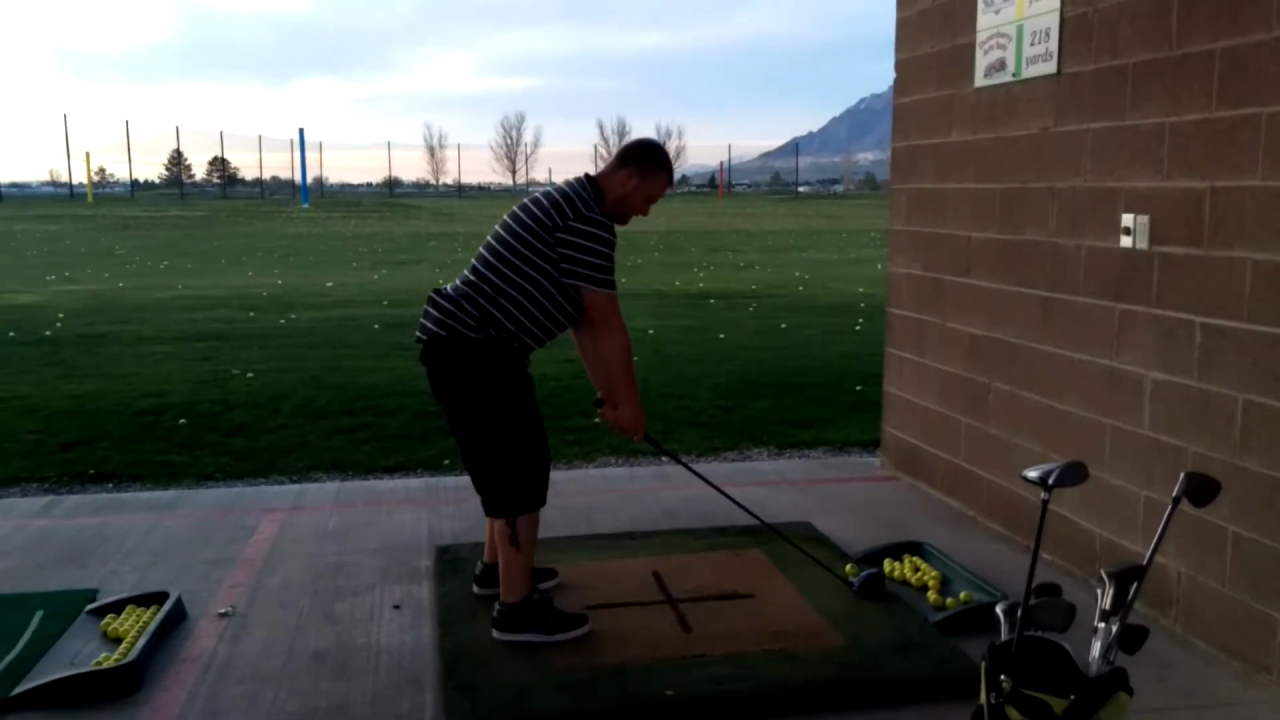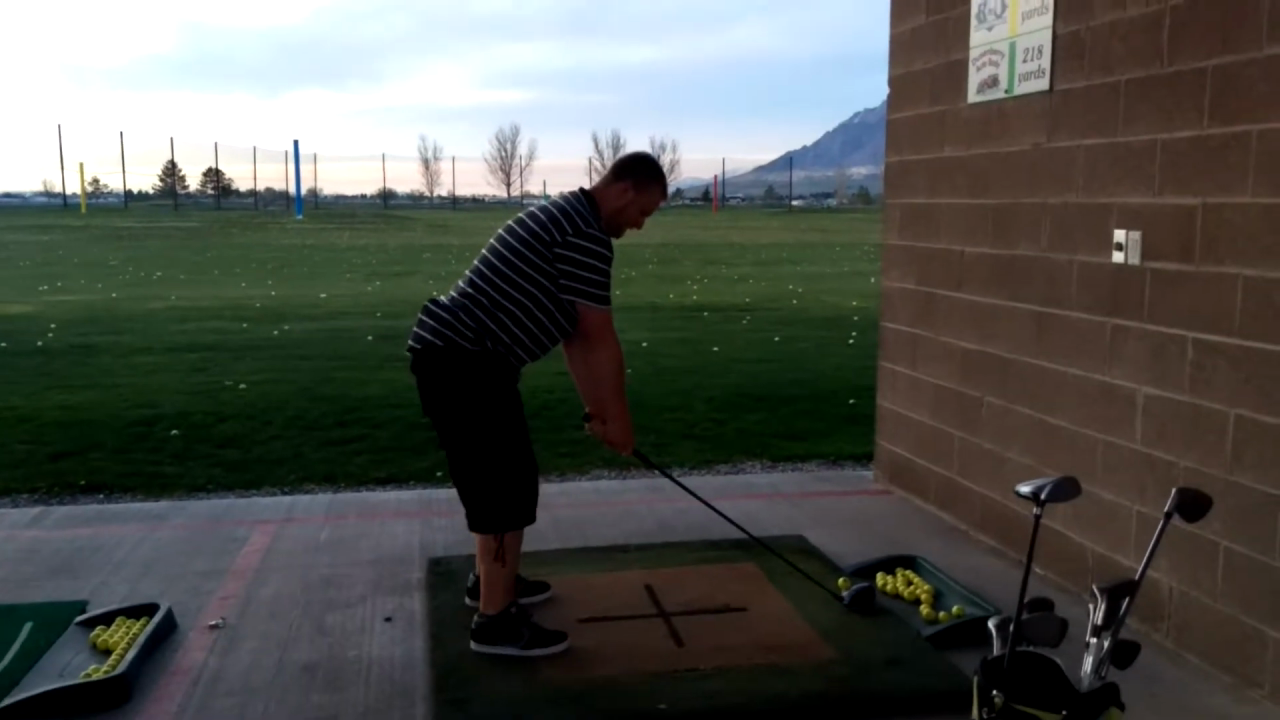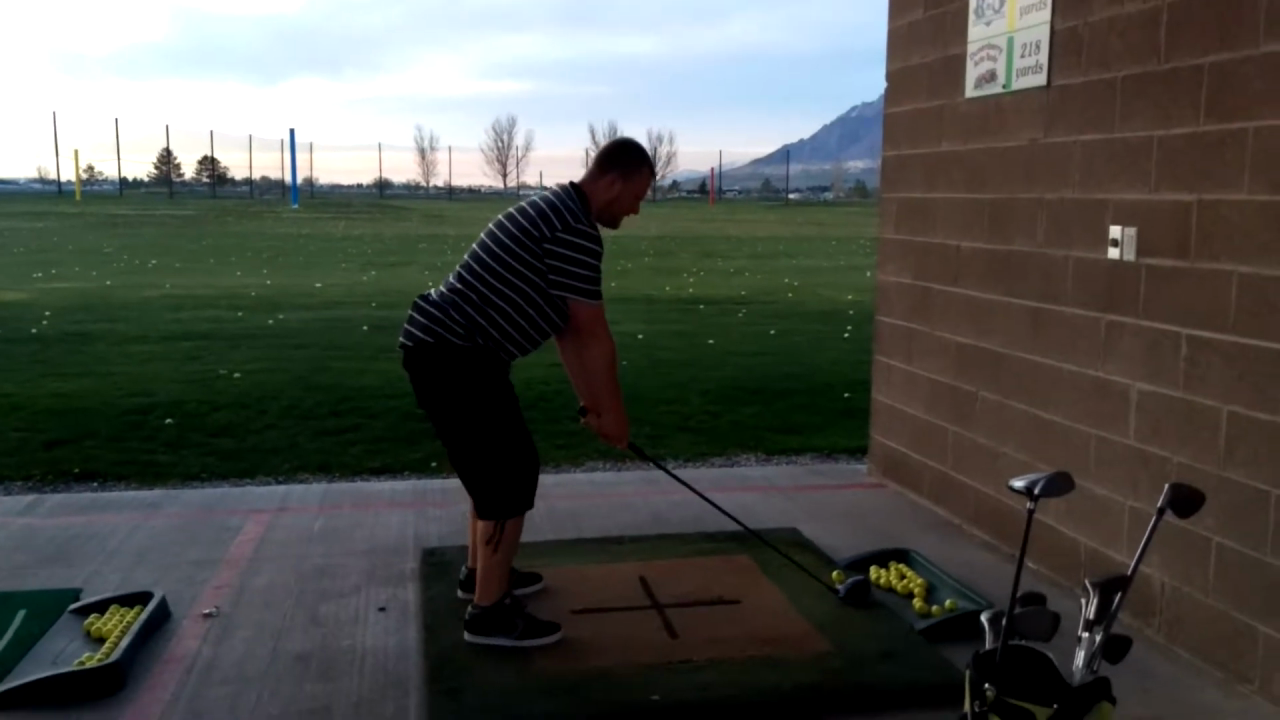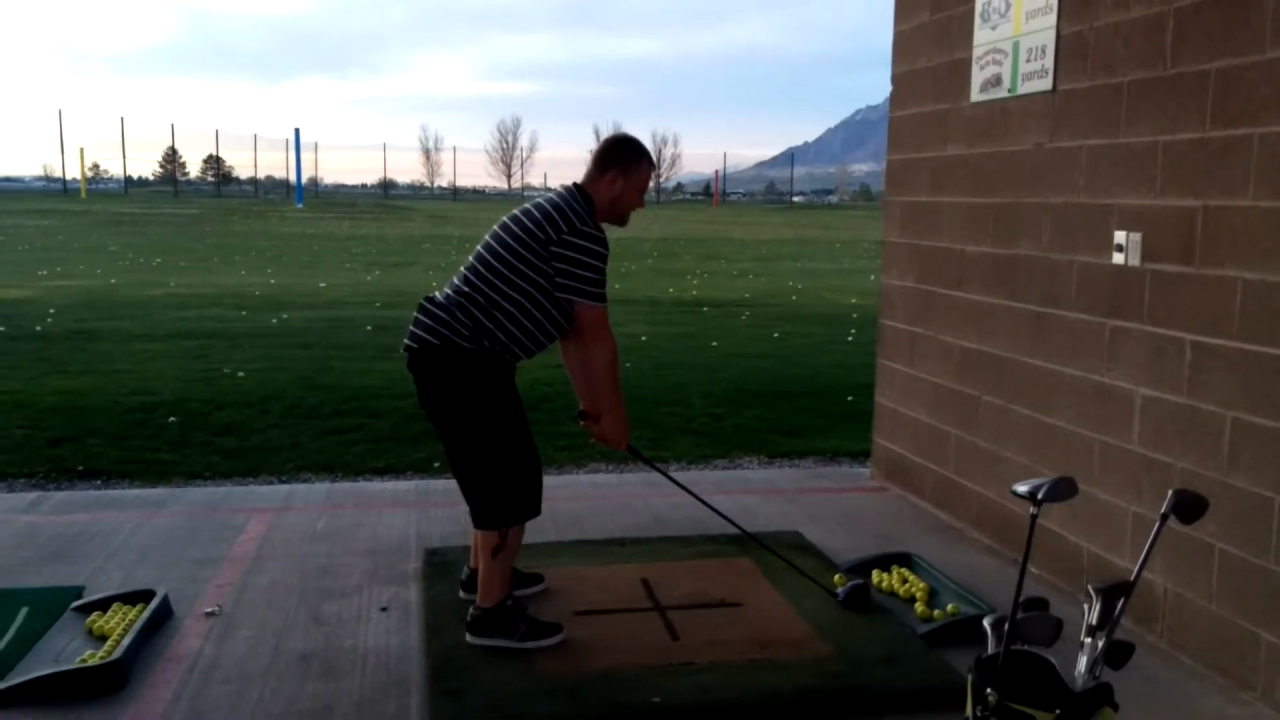
dt=0.3s
person 1, frame 1
left shoulder: (571, 205)
right shoulder: (587, 220)
left elbow: (583, 320)
right elbow: (606, 325)
left wrist: (607, 396)
right wrist: (628, 404)
left hip: (464, 341)
right hip: (472, 350)
left knee: (511, 461)
right knee: (520, 471)
left ankle: (498, 566)
right ankle: (516, 608)
person 1, frame 2
left shoulder: (565, 218)
right shoulder: (586, 234)
left elbow: (575, 334)
right elbow: (600, 340)
left wrist: (596, 410)
right wrist: (617, 419)
left hip: (451, 351)
right hip: (464, 360)
left knee: (503, 474)
right knee: (508, 483)
left ankle: (489, 579)
right ankle: (495, 620)
person 1, frame 3
left shoulder: (556, 212)
right shoulder: (574, 230)
left elbow: (567, 329)
right elbow: (592, 334)
left wrist: (590, 404)
right wrist: (613, 412)
left hip: (442, 346)
right hip: (455, 354)
left knee: (496, 465)
right knee: (508, 473)
left ankle: (481, 569)
right ankle: (489, 611)
person 1, frame 4
left shoulder: (561, 214)
right shoulder: (582, 232)
left elbow: (571, 330)
right elbow: (596, 338)
left wrist: (590, 407)
right wrist: (613, 416)
left hip: (448, 348)
right hip: (460, 357)
left knee: (498, 467)
right knee: (509, 478)
left ankle: (483, 571)
right ankle: (490, 613)
